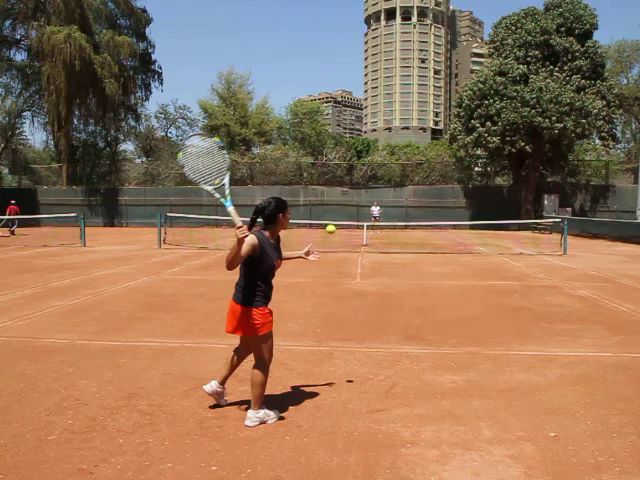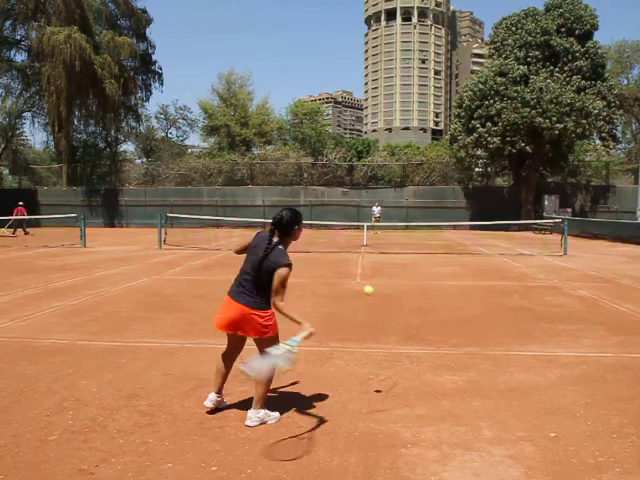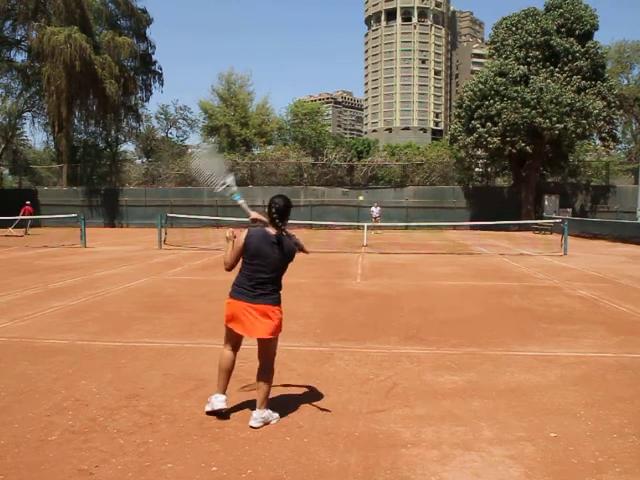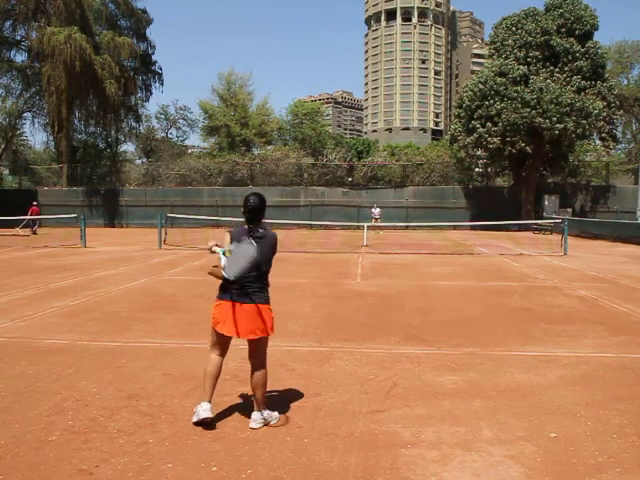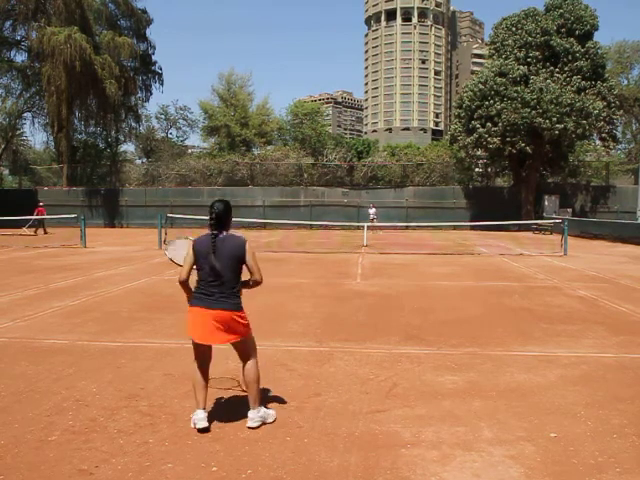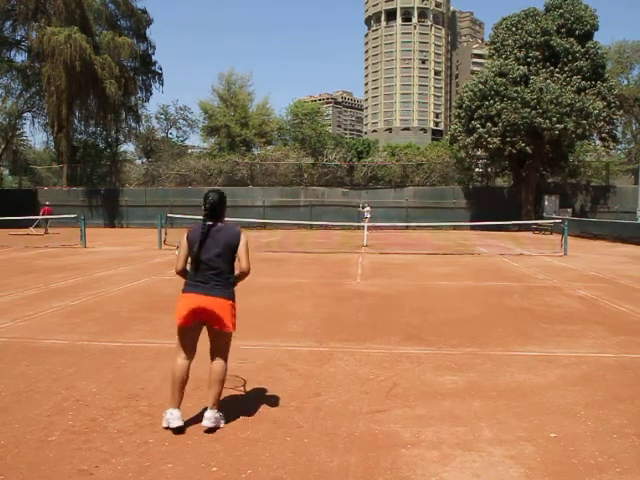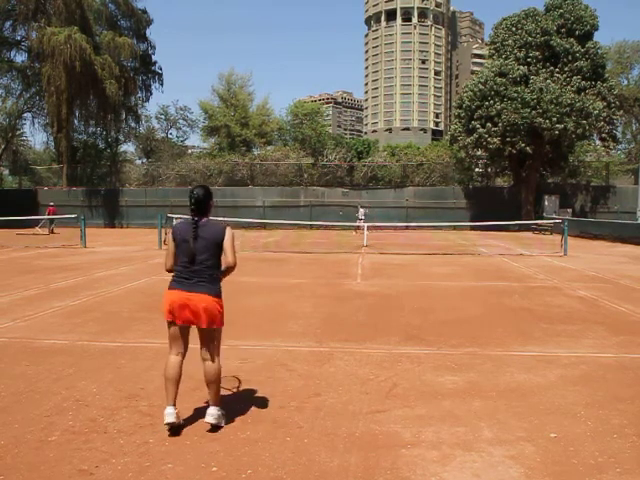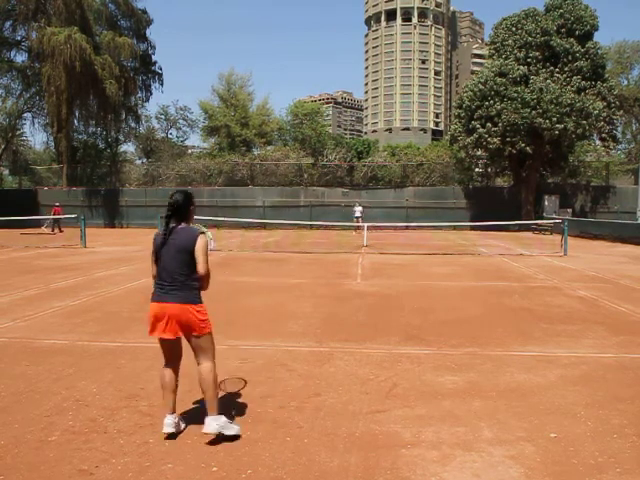
dt=0.3s
person 1, frame 1
left shoulder: (274, 238)
right shoulder: (254, 239)
right elbow: (230, 264)
left wrist: (299, 254)
right wrist: (238, 243)
left hip: (254, 304)
right hip: (251, 307)
left knee: (246, 348)
right knee: (263, 360)
left ankle: (217, 385)
right ankle: (256, 412)
person 1, frame 2
left shoulder: (262, 237)
right shoulder: (283, 264)
left elbow: (238, 250)
right elbow: (277, 302)
right wrist: (301, 323)
left hip: (234, 302)
right hip: (256, 311)
left knee: (232, 350)
left ankle: (215, 396)
right ankle: (257, 412)
person 1, frame 3
left shoulder: (248, 234)
right shoulder: (292, 243)
left elbow: (228, 264)
left wrist: (231, 242)
right wrist: (261, 222)
left hip: (239, 301)
right hip: (268, 308)
left knee: (229, 347)
right knee: (266, 359)
left ankle: (219, 397)
right ankle: (260, 412)
person 1, frame 4
left shoulder: (231, 236)
right shoulder: (272, 238)
left elbow: (223, 273)
left wrist: (212, 269)
left hip: (228, 303)
right hip: (258, 307)
left knee: (216, 353)
right knee: (258, 361)
left ankle: (205, 406)
right ankle: (259, 413)
person 1, frame 5
left shoulder: (197, 243)
right shoulder: (242, 244)
left elbow: (183, 278)
right elbow: (258, 279)
left wrist: (191, 296)
left hip: (201, 310)
right hip: (230, 311)
left knee: (201, 363)
right knee: (249, 357)
left ankle: (201, 414)
right ankle: (256, 410)
person 1, frame 6
left shoulder: (191, 233)
right shoulder: (237, 234)
left elbow: (179, 269)
right elbow: (245, 269)
right wrist: (231, 282)
left hip: (191, 298)
right hip: (221, 301)
left knee: (184, 356)
right knee: (219, 357)
left ankle: (174, 412)
right ankle: (212, 413)
person 1, frame 7
left shoulder: (177, 229)
right shoulder: (222, 230)
left elbow: (168, 266)
right elbow: (230, 264)
left hip: (177, 294)
right hip: (207, 297)
left knee: (176, 353)
right knee: (211, 355)
left ankle: (171, 410)
right ankle: (213, 409)
person 1, frame 8
left shoulder: (159, 237)
right shoulder: (197, 235)
left elbow: (155, 273)
right elbow: (202, 271)
right wrist: (202, 286)
left hip: (160, 305)
right hip: (188, 305)
left knee: (170, 363)
right knee: (206, 360)
left ankle: (170, 419)
right ankle: (215, 418)
